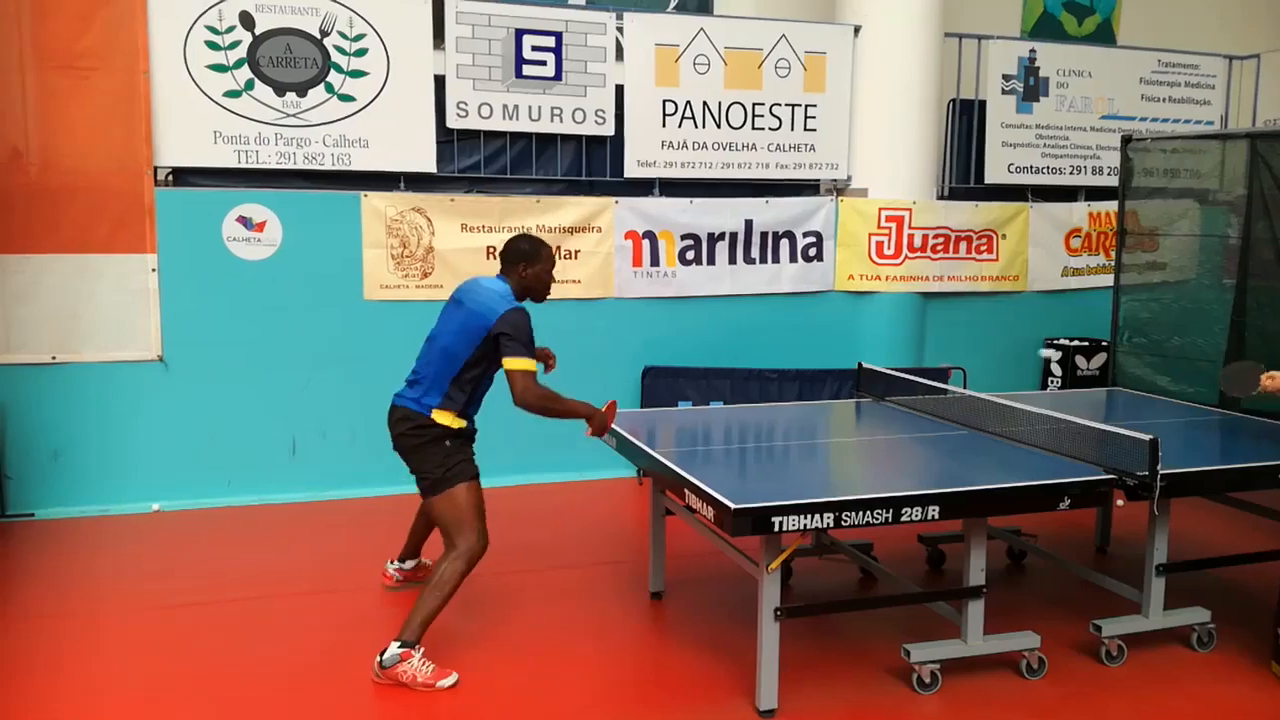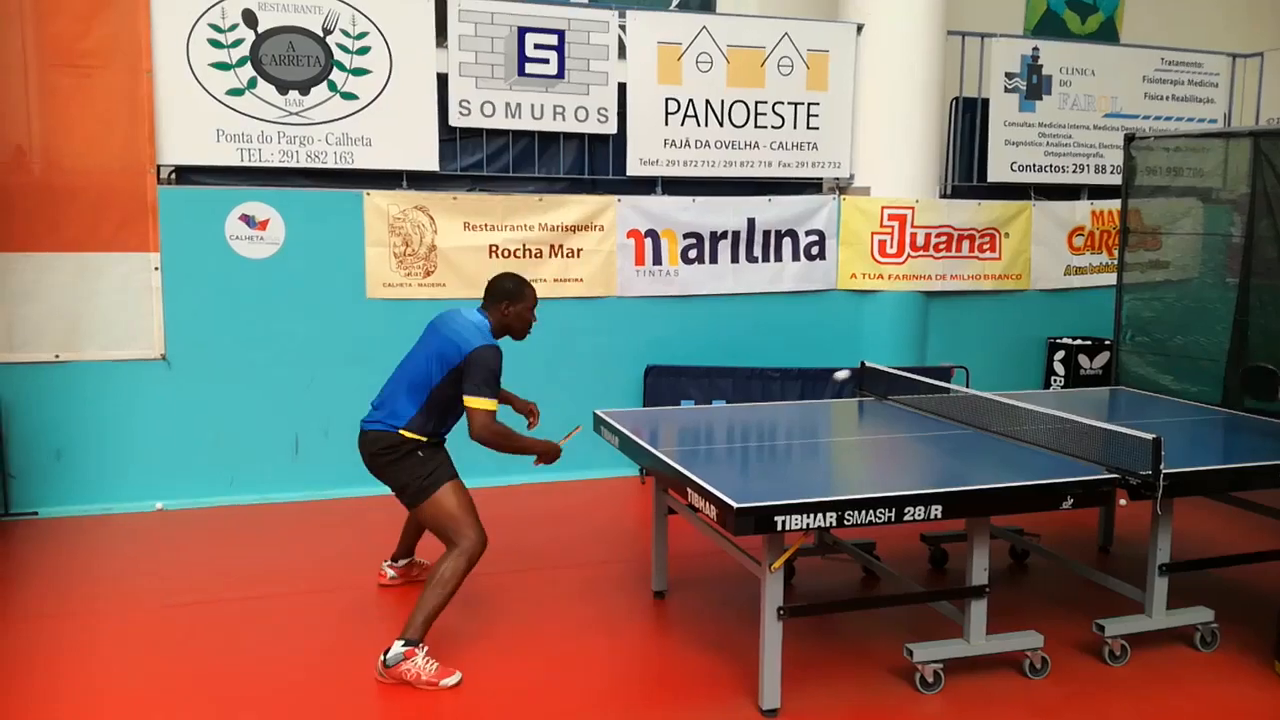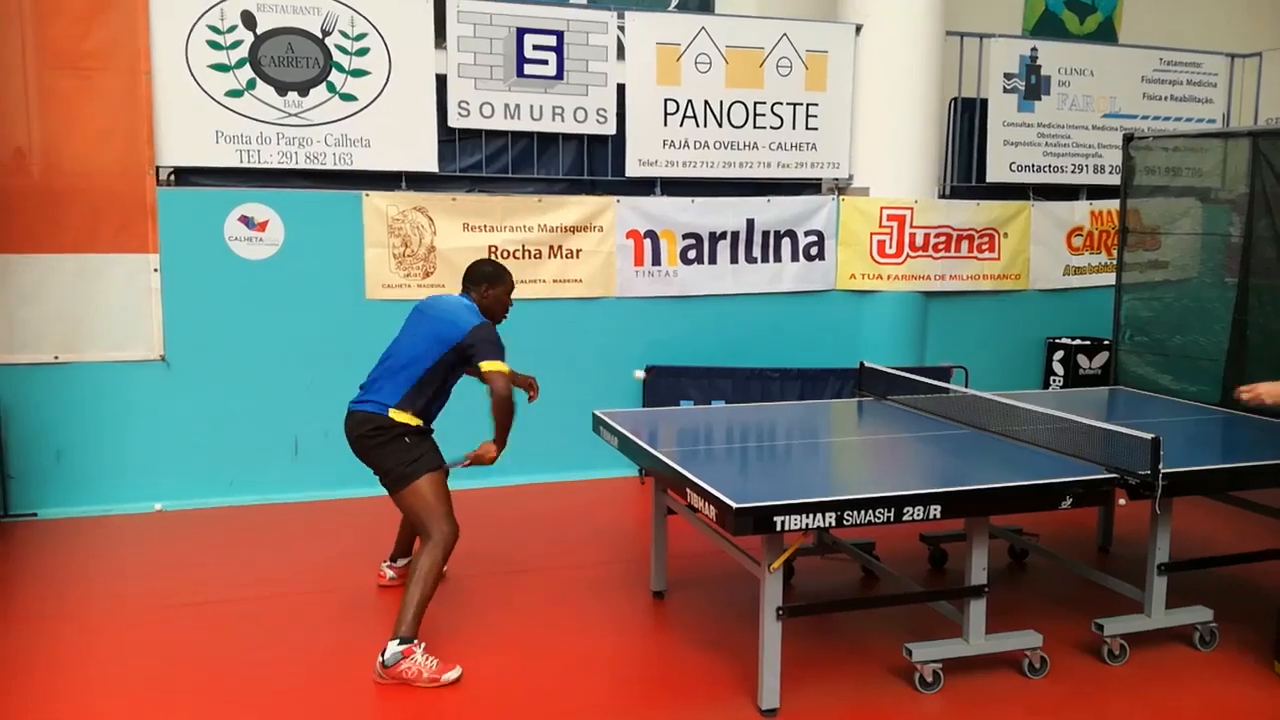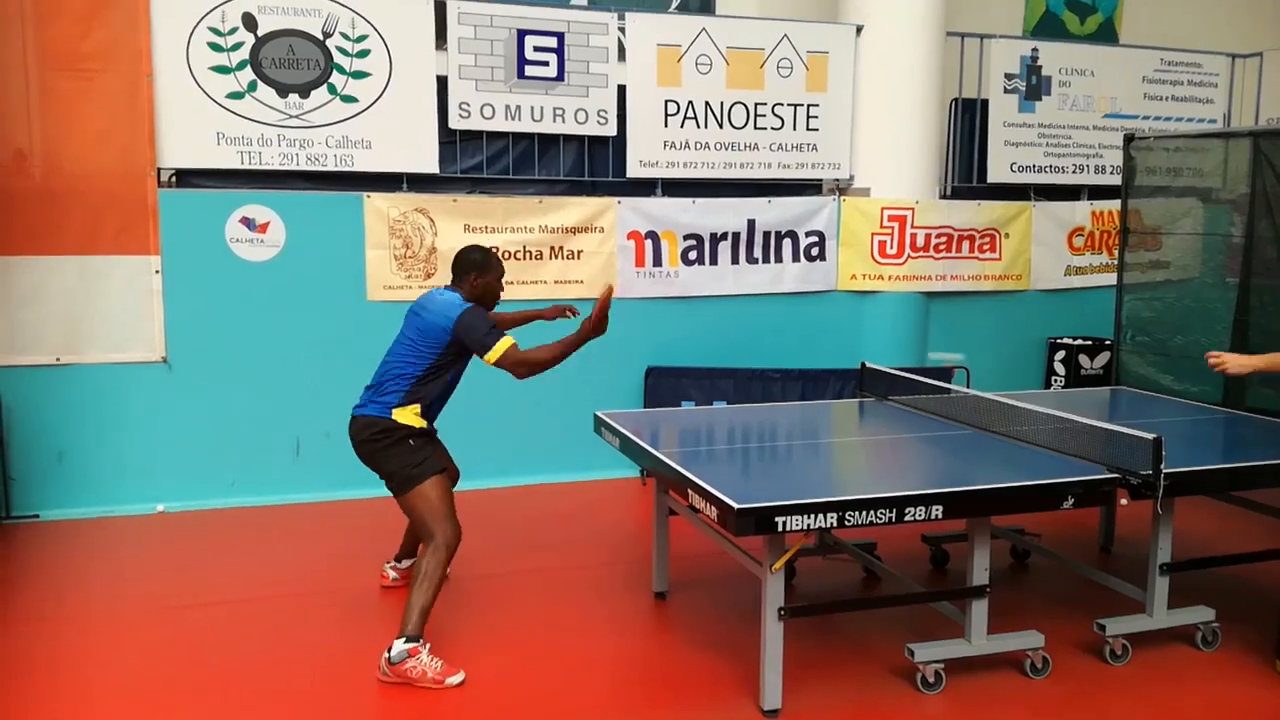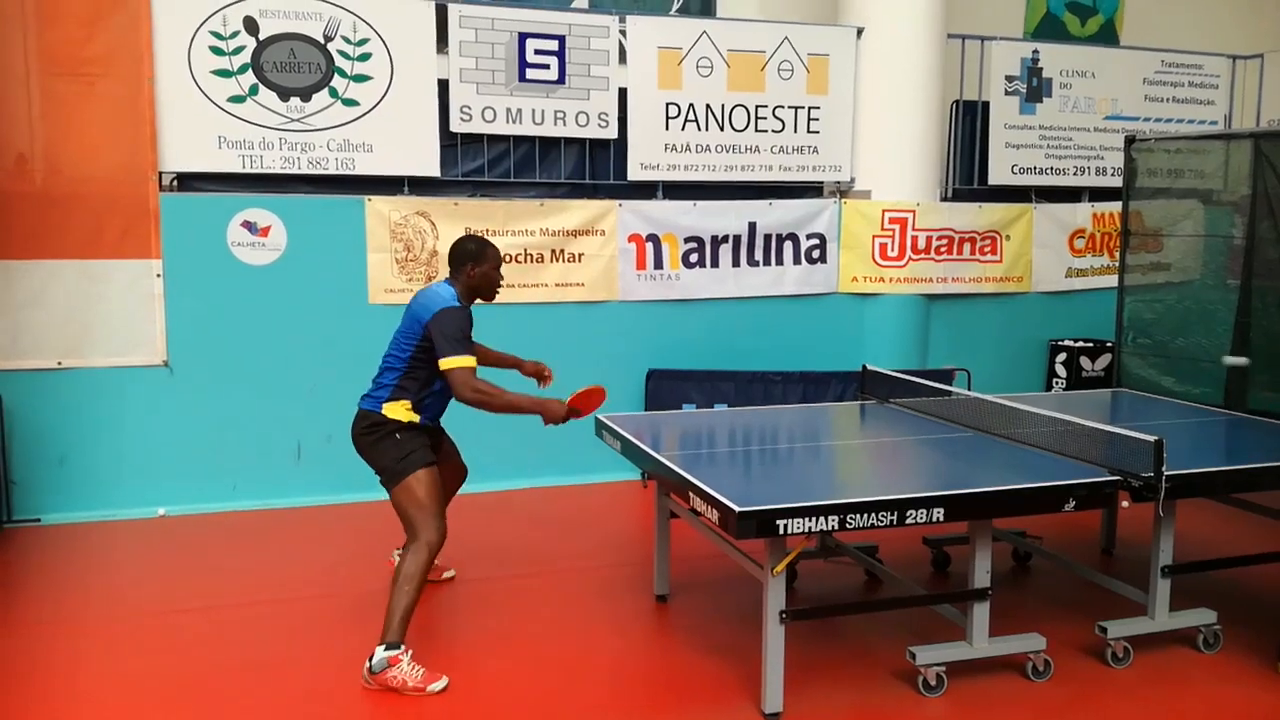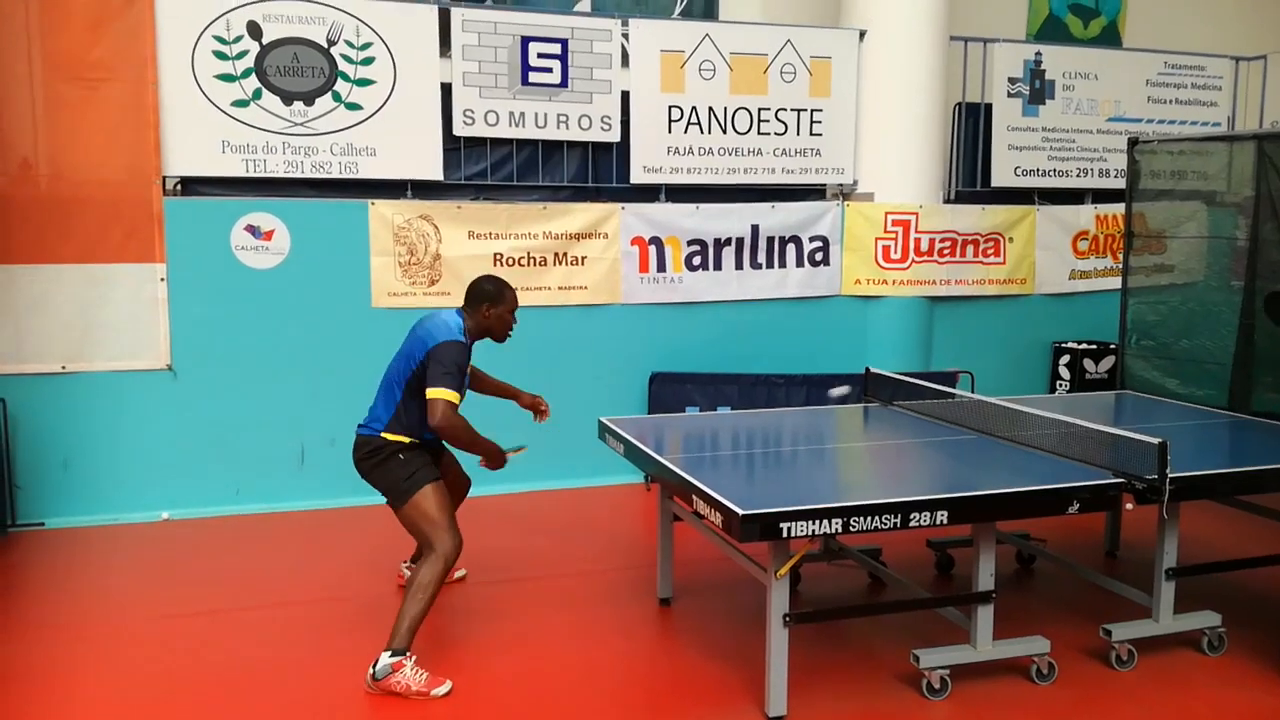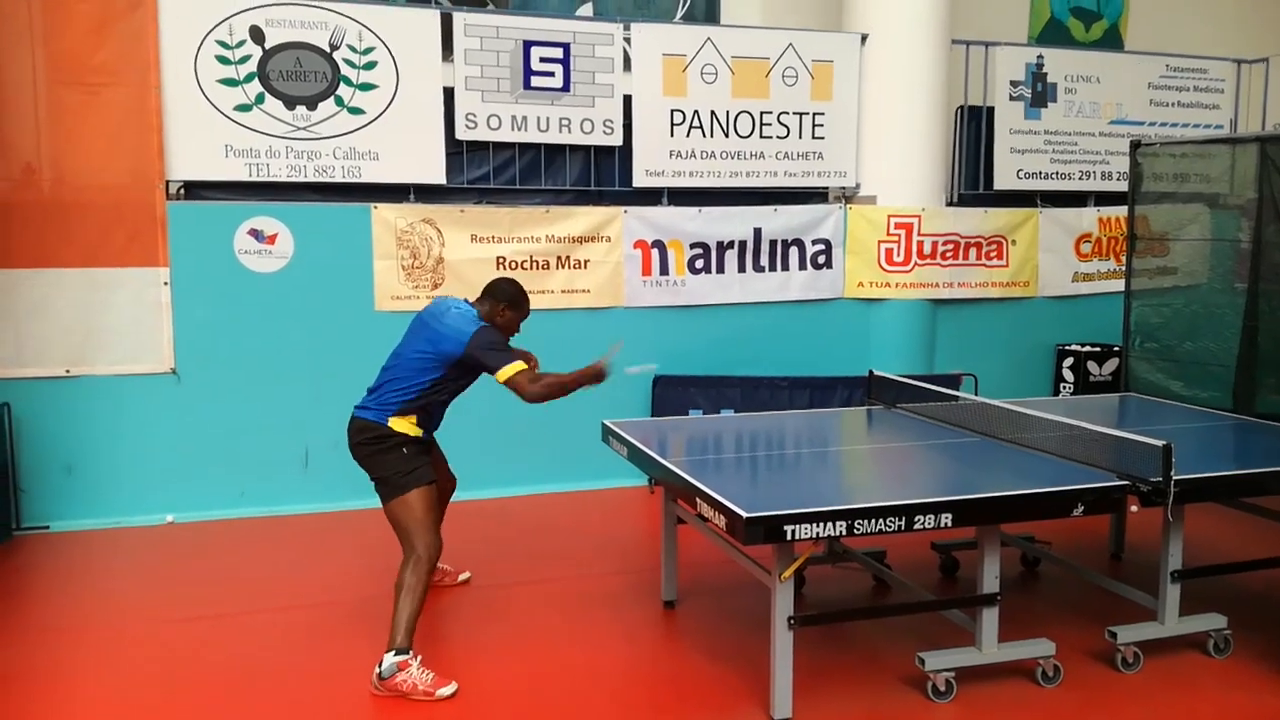
dt=0.2s
person 1, frame 1
left shoulder: (476, 287)
right shoulder: (512, 315)
right elbow: (526, 395)
left wrist: (528, 351)
right wrist: (587, 411)
left hip: (411, 413)
right hip: (430, 426)
left knee: (446, 491)
right knee: (470, 543)
left ankle: (404, 565)
right ankle: (400, 654)
person 1, frame 2
left shoulder: (455, 318)
right shoulder: (484, 349)
right elbow: (483, 430)
left wrist: (511, 399)
right wrist: (541, 447)
left hip: (383, 432)
right hip: (398, 444)
left knee: (434, 493)
right knee: (469, 541)
left ankle: (399, 564)
right ankle: (403, 653)
person 1, frame 3
left shoulder: (435, 306)
right shoulder: (479, 328)
right elbow: (501, 393)
left wrist: (513, 377)
right wrist: (497, 442)
left hip: (369, 418)
right hip: (387, 427)
left knee: (432, 478)
right knee: (441, 533)
left ankle: (399, 563)
right ankle: (400, 652)
person 1, frame 4
left shoulder: (438, 301)
right shoulder: (464, 316)
left elbow: (489, 327)
right elbow: (519, 366)
left wrist: (541, 314)
right wrist: (585, 334)
left hip: (383, 422)
right hip: (390, 429)
left knee: (445, 477)
right knee: (445, 535)
left ankle: (402, 565)
right ankle: (405, 652)
person 1, frame 5
left shoulder: (442, 298)
right shoulder: (448, 312)
left elbow: (463, 350)
right elbow: (465, 387)
left wrist: (522, 365)
right wrist: (539, 406)
left hip: (408, 420)
right hip: (387, 425)
left knee: (452, 475)
right knee: (429, 533)
left ankle: (410, 562)
right ankle: (388, 656)
person 1, frame 6
left shoulder: (448, 324)
right shoulder: (451, 344)
left elbow: (465, 375)
right elbow: (443, 419)
left wrist: (519, 396)
right wrist: (491, 450)
left hip: (408, 440)
right hip: (388, 448)
left knee: (456, 487)
right knee: (446, 545)
left ankle: (417, 567)
right ankle: (392, 663)
person 1, frame 7
left shoulder: (445, 307)
right shoulder: (480, 334)
right elbow: (533, 390)
left wrist: (514, 357)
right wrist: (585, 377)
left hip: (387, 427)
right hip: (385, 437)
left knee: (443, 485)
right knee: (423, 547)
left ankle: (426, 571)
right ankle: (397, 664)
